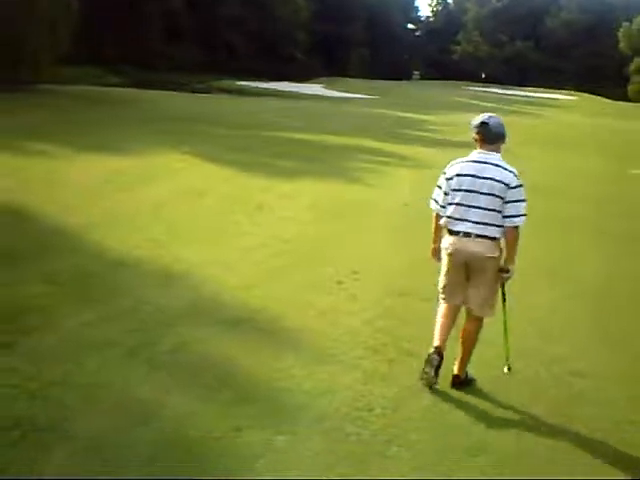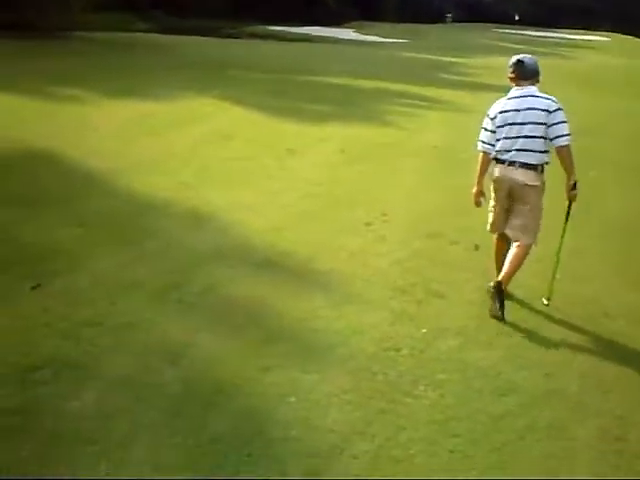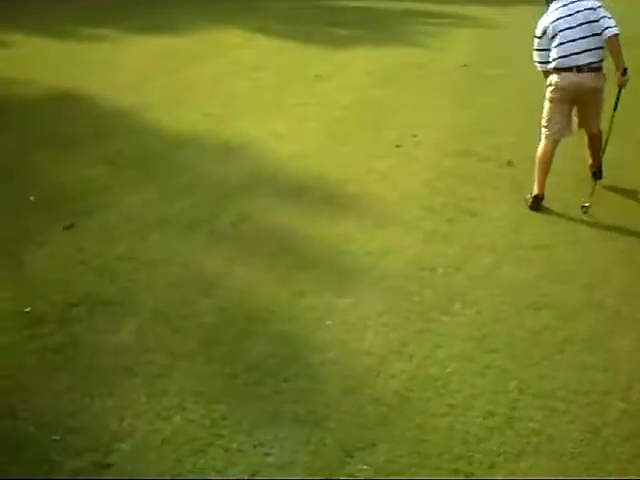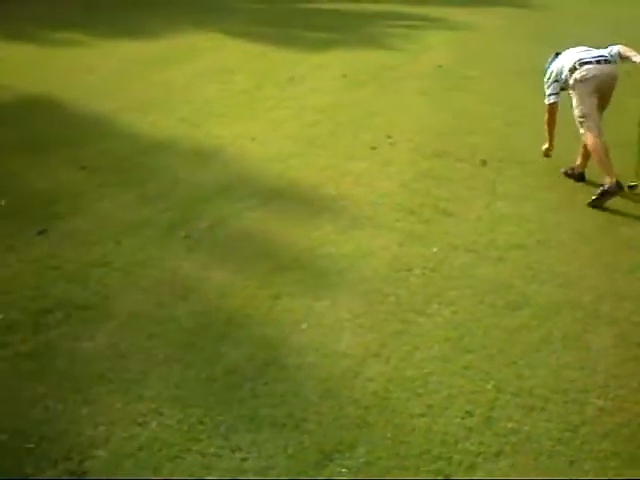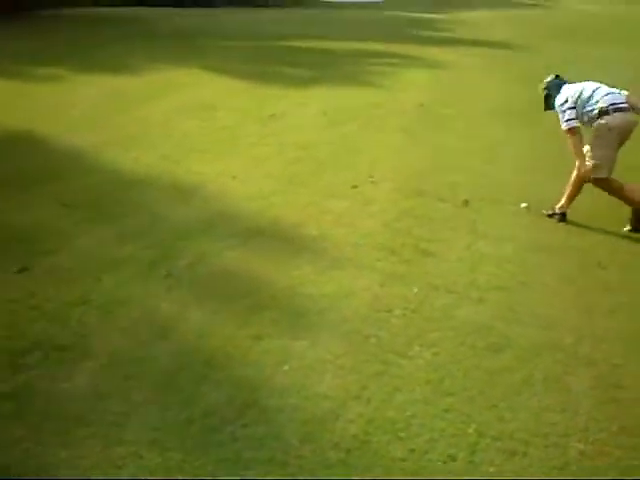
dt=0.5s
person 1, frame 1
left shoulder: (454, 167)
right shoulder: (509, 176)
left elbow: (439, 212)
right elbow: (512, 226)
left wrist: (436, 242)
right wrist: (509, 261)
left hip: (453, 243)
right hip: (486, 249)
left knee: (449, 301)
right knee: (476, 313)
left ankle: (437, 350)
right ankle: (460, 373)
person 1, frame 2
left shoulder: (498, 106)
right shoulder: (550, 105)
left elbow: (485, 150)
right elbow: (562, 146)
left wrist: (478, 184)
right wrist: (572, 181)
left hip: (500, 173)
right hip: (530, 177)
left knee: (502, 232)
right knee: (523, 240)
left ankle: (500, 284)
right ankle: (500, 284)
person 1, frame 3
left shoulder: (546, 20)
left elbow: (543, 65)
right elbow: (611, 37)
left wrist: (552, 84)
right wrist: (621, 69)
left hip: (561, 79)
right hip: (592, 77)
left knee: (549, 137)
right knee: (593, 127)
left ankle: (537, 193)
right ankle: (596, 168)
person 1, frame 4
left shoulder: (552, 71)
right shoulder: (588, 51)
left elbow: (551, 111)
right elbow: (618, 50)
left wrist: (550, 142)
left hip: (584, 75)
right hip: (609, 70)
left knee: (590, 132)
right knee: (592, 122)
left ankle: (611, 182)
right ankle: (579, 168)
person 1, frame 5
left shoulder: (562, 98)
right shoulder: (587, 87)
left elbow: (573, 132)
right elbow: (626, 96)
left wrist: (582, 165)
left hip: (608, 121)
right hip: (626, 117)
left knee: (599, 178)
right knee: (585, 161)
right ankle: (562, 208)
